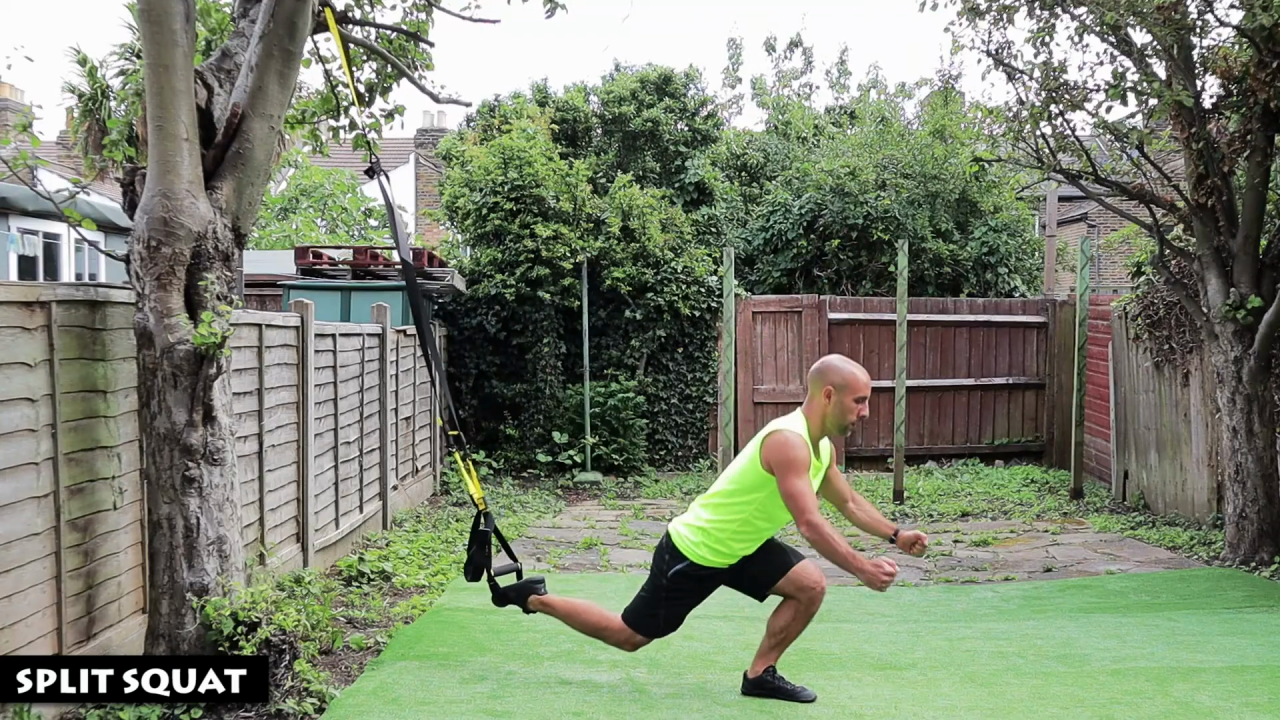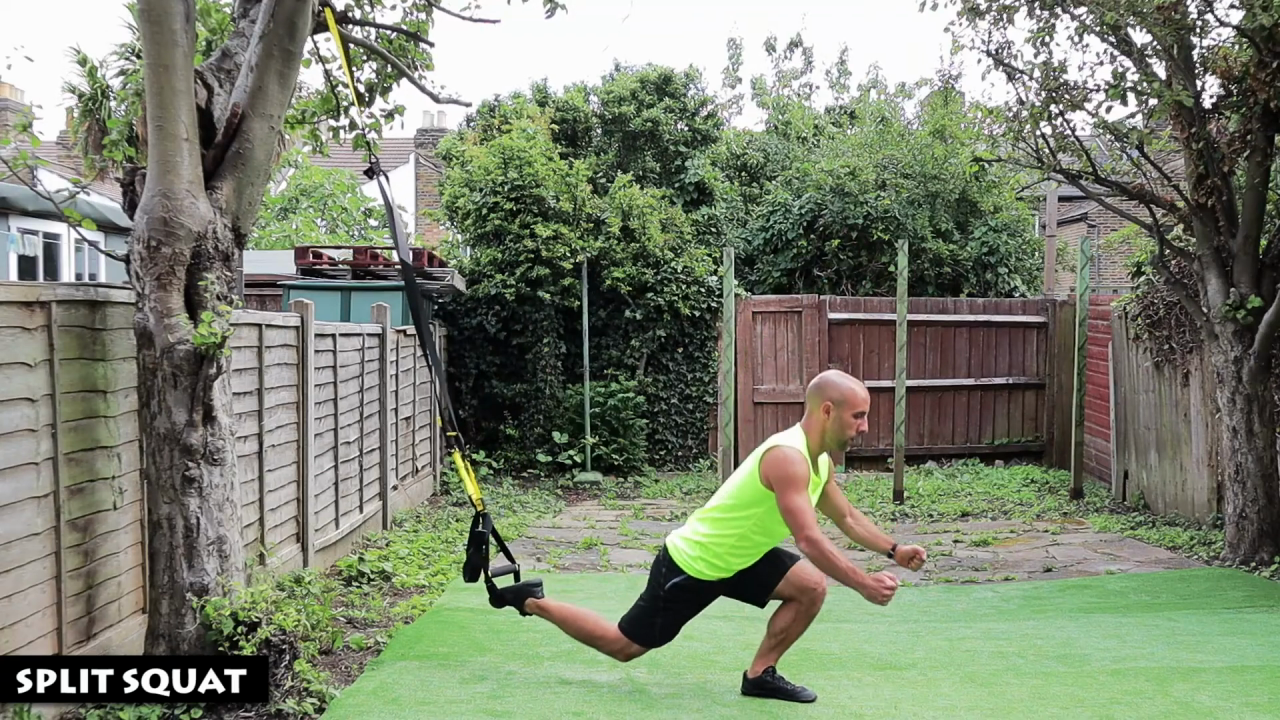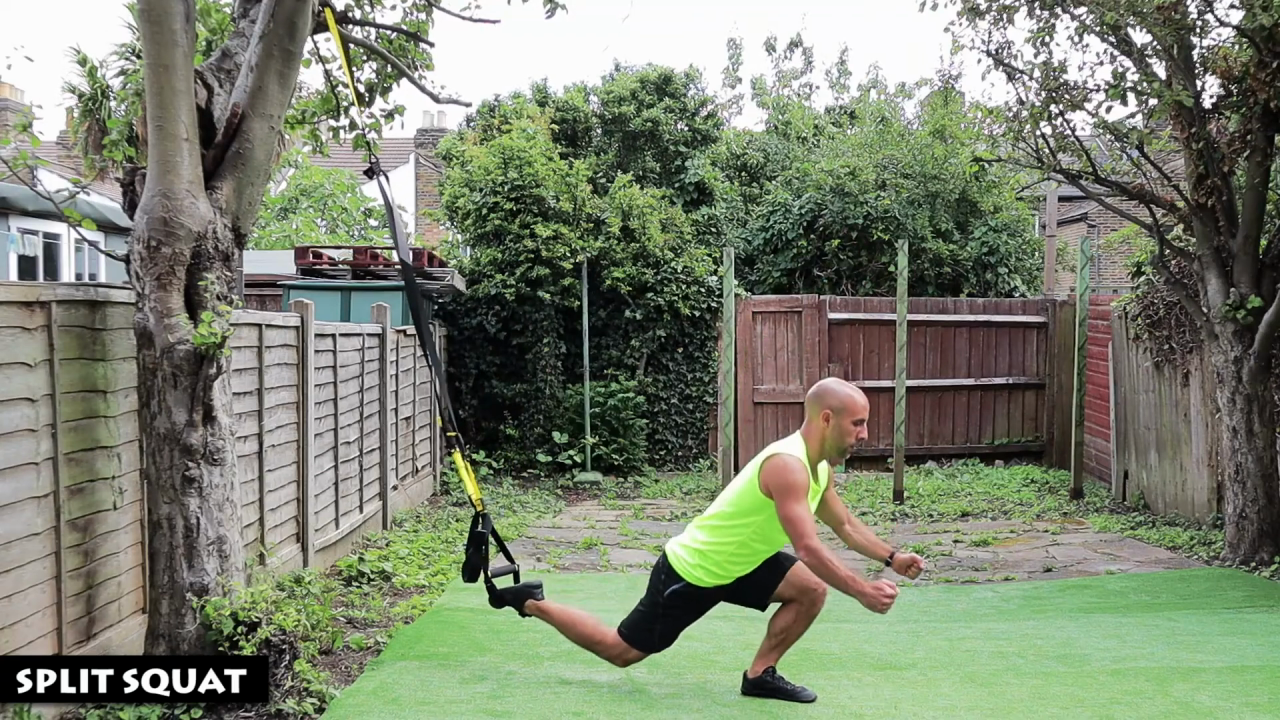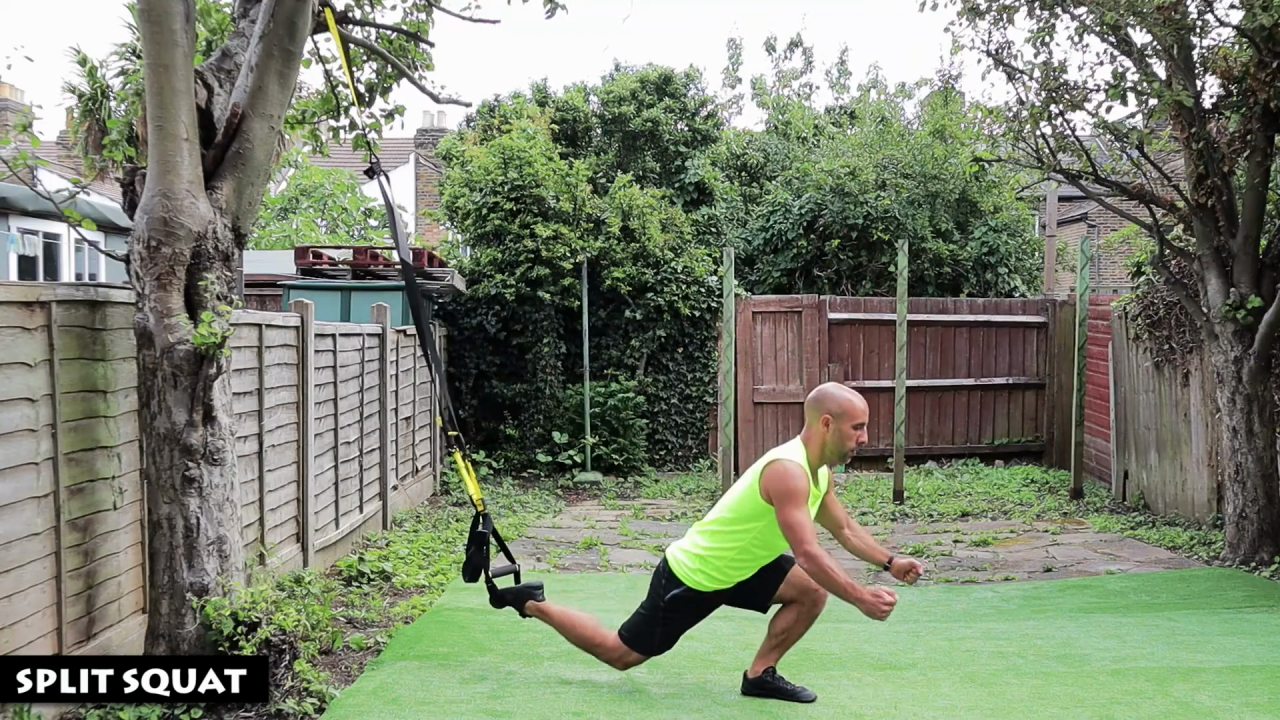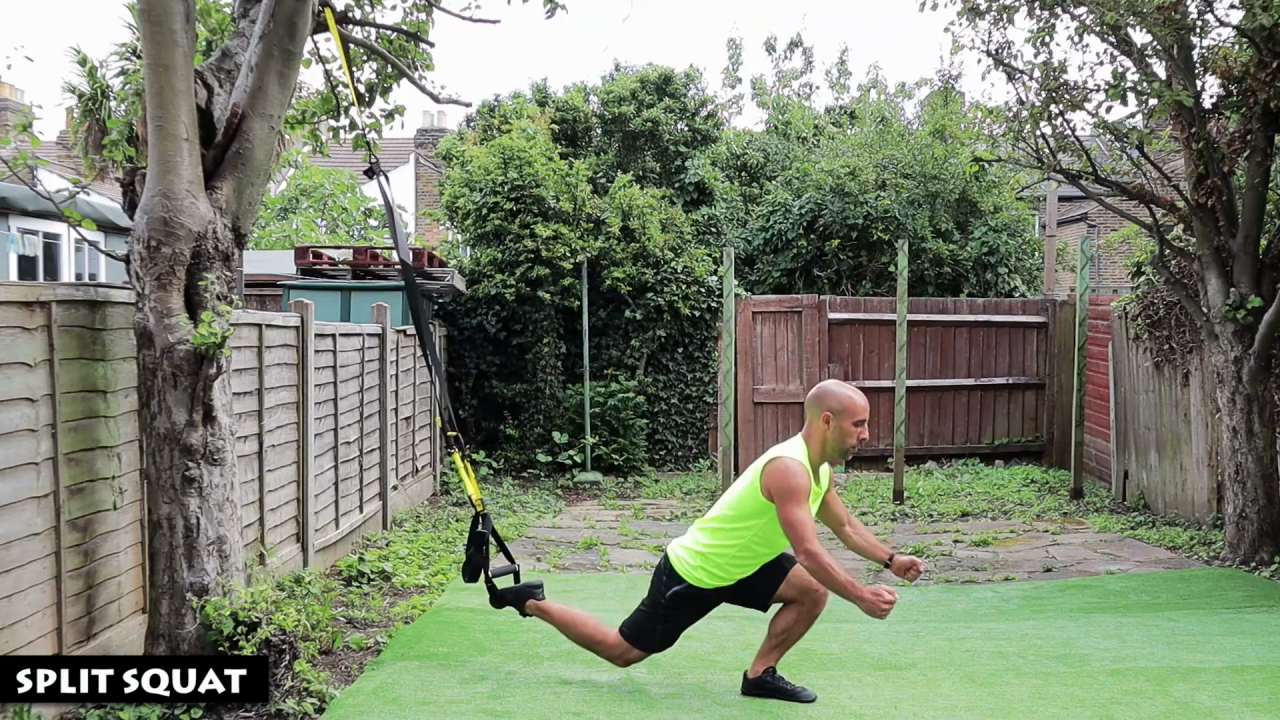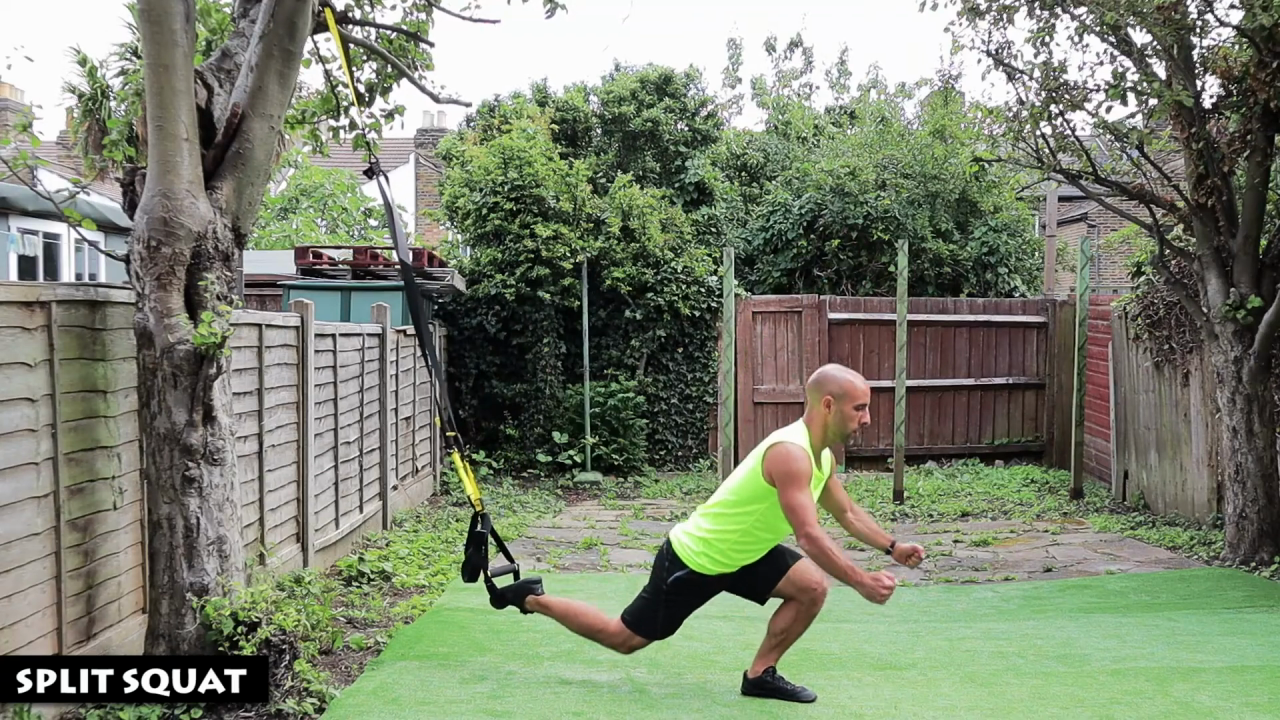
dt=0.1s
person 1, frame 1
left shoulder: (820, 446)
right shoulder: (789, 442)
left elbow: (849, 503)
right elbow: (810, 524)
left wrist: (896, 536)
right wrist: (864, 569)
left hip: (735, 548)
right hip: (695, 553)
left knee: (811, 588)
right knee: (628, 635)
left ankle: (760, 673)
right ankle: (535, 597)
person 1, frame 2
left shoulder: (818, 460)
right shoulder: (787, 458)
left elbow: (847, 517)
right elbow: (808, 539)
left wrist: (894, 550)
right wrist: (864, 584)
left hip: (732, 560)
right hip: (692, 566)
left knee: (810, 589)
right knee: (624, 646)
left ankle: (759, 674)
right ankle: (533, 601)
person 1, frame 3
left shoulder: (817, 467)
right shoulder: (787, 465)
left elbow: (846, 525)
right elbow: (807, 548)
left wrist: (891, 557)
right wrist: (864, 591)
left hip: (731, 566)
right hip: (691, 573)
left knee: (811, 591)
right knee: (622, 651)
left ankle: (760, 673)
right ankle: (532, 602)
person 1, frame 4
left shoulder: (817, 472)
right shoulder: (787, 471)
left elbow: (845, 529)
right elbow: (808, 554)
left wrist: (890, 562)
right wrist: (863, 598)
left hip: (731, 570)
right hip: (692, 577)
left knee: (812, 592)
right knee: (622, 654)
left ankle: (760, 673)
right ankle: (532, 602)
person 1, frame 5
left shoulder: (818, 469)
right shoulder: (789, 469)
left elbow: (845, 526)
right elbow: (807, 551)
left wrist: (891, 560)
right wrist: (862, 597)
left hip: (733, 566)
right hip: (693, 574)
left knee: (812, 592)
right knee: (623, 650)
left ankle: (759, 674)
right ankle: (534, 602)
person 1, frame 6
left shoulder: (820, 454)
right shoulder: (791, 453)
left elbow: (847, 512)
right elbow: (810, 537)
left wrist: (892, 547)
right wrist: (864, 583)
left hip: (735, 556)
right hip: (695, 560)
left knee: (811, 589)
right knee: (624, 637)
left ankle: (760, 674)
right ankle: (532, 597)
